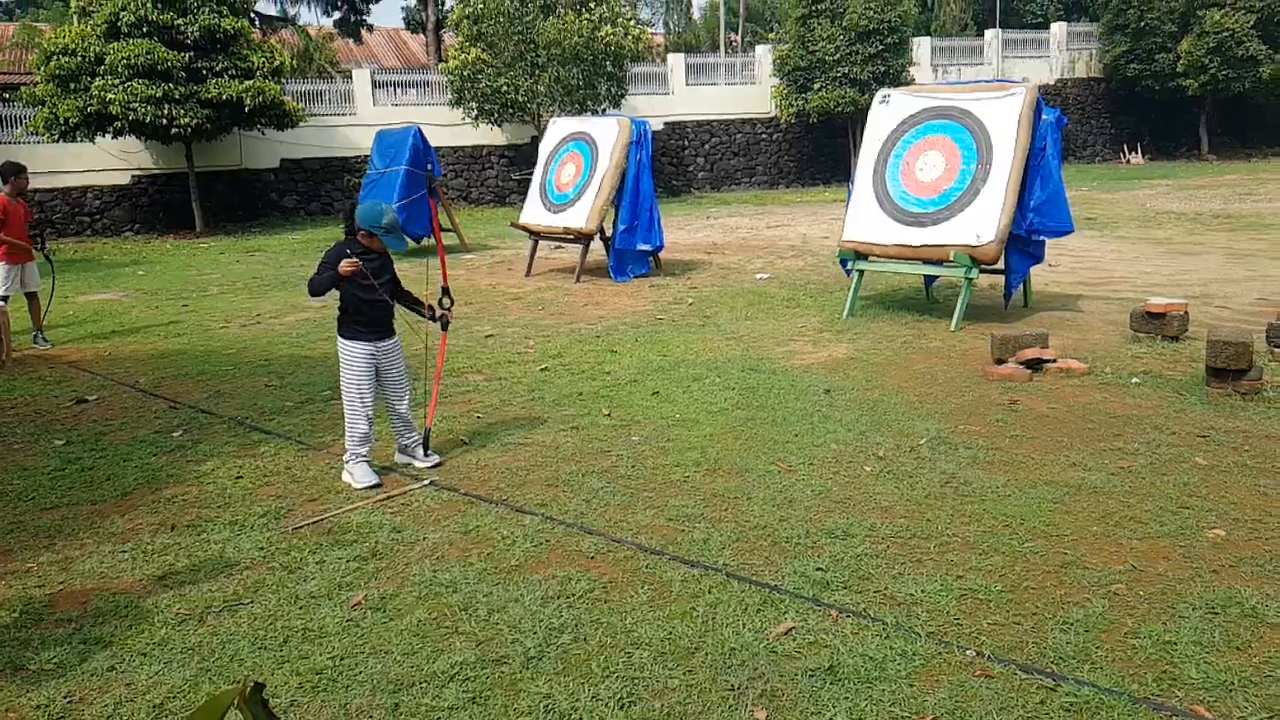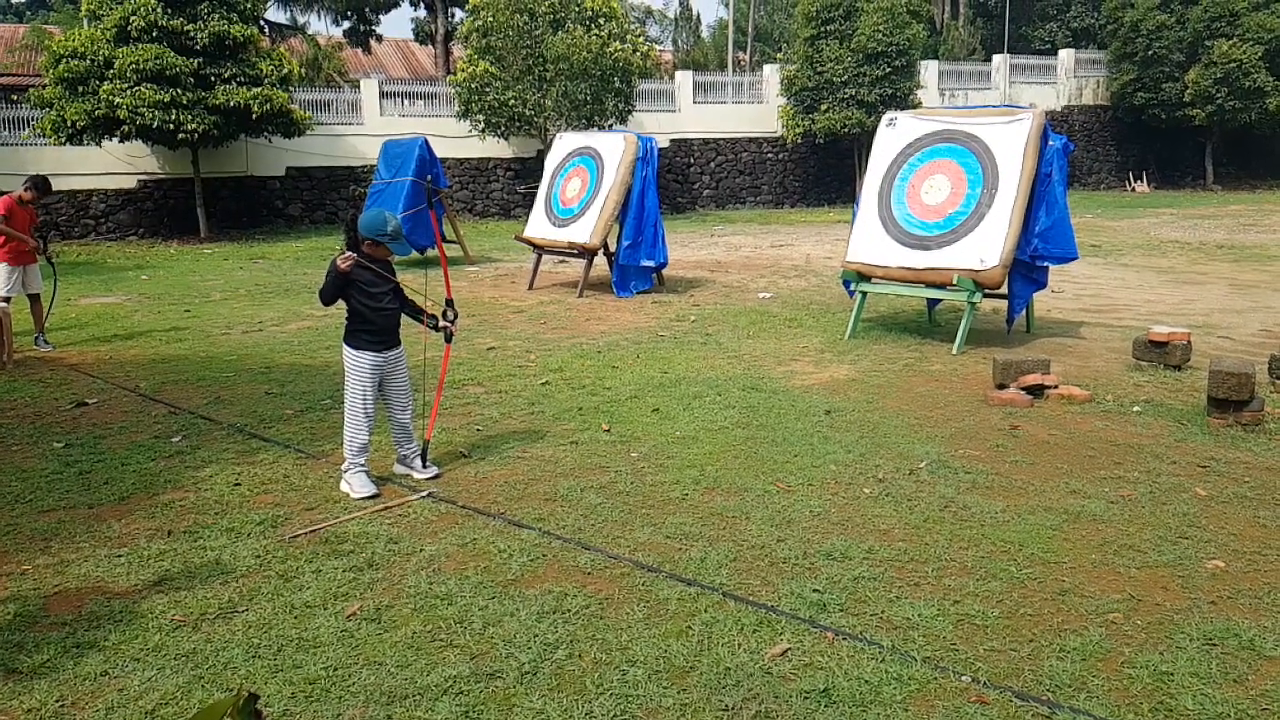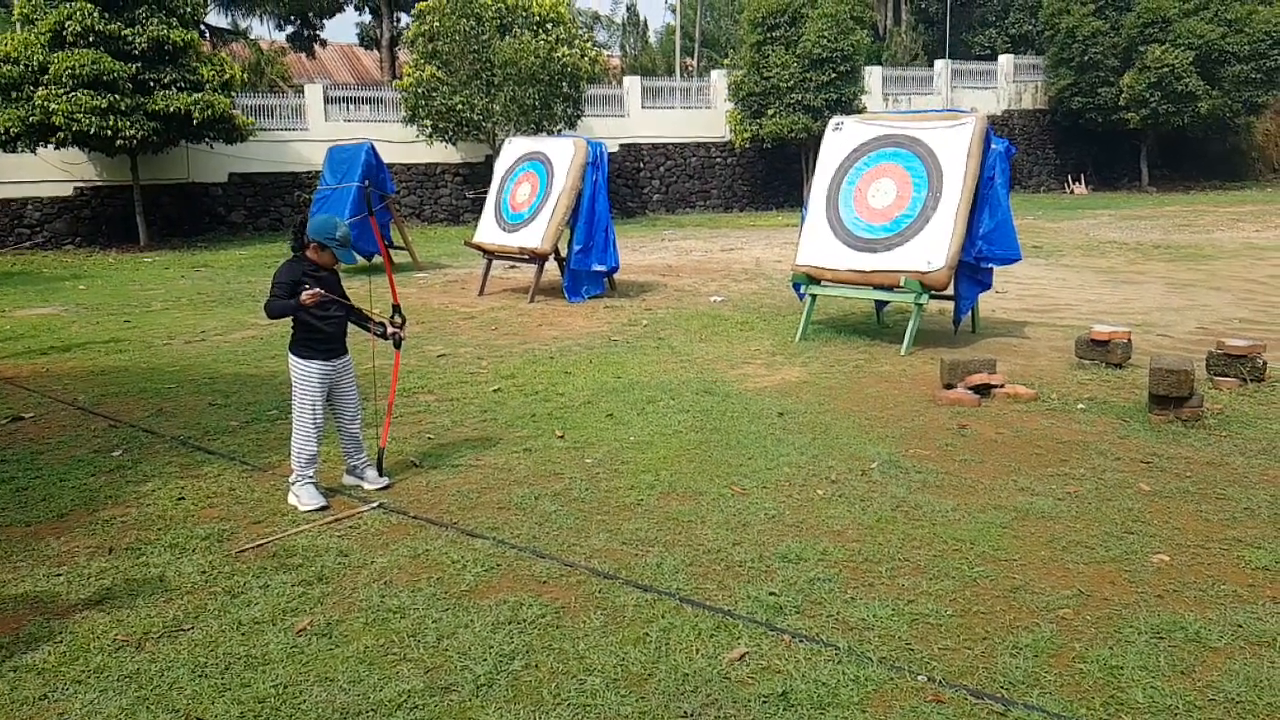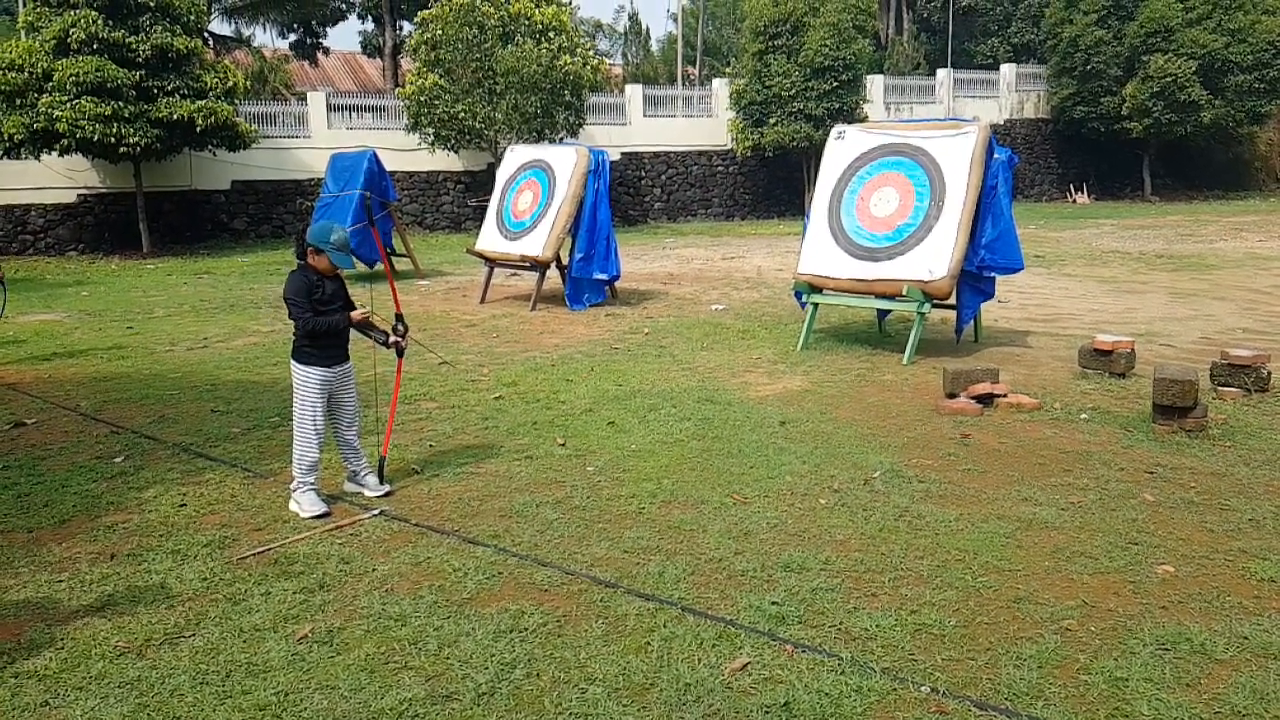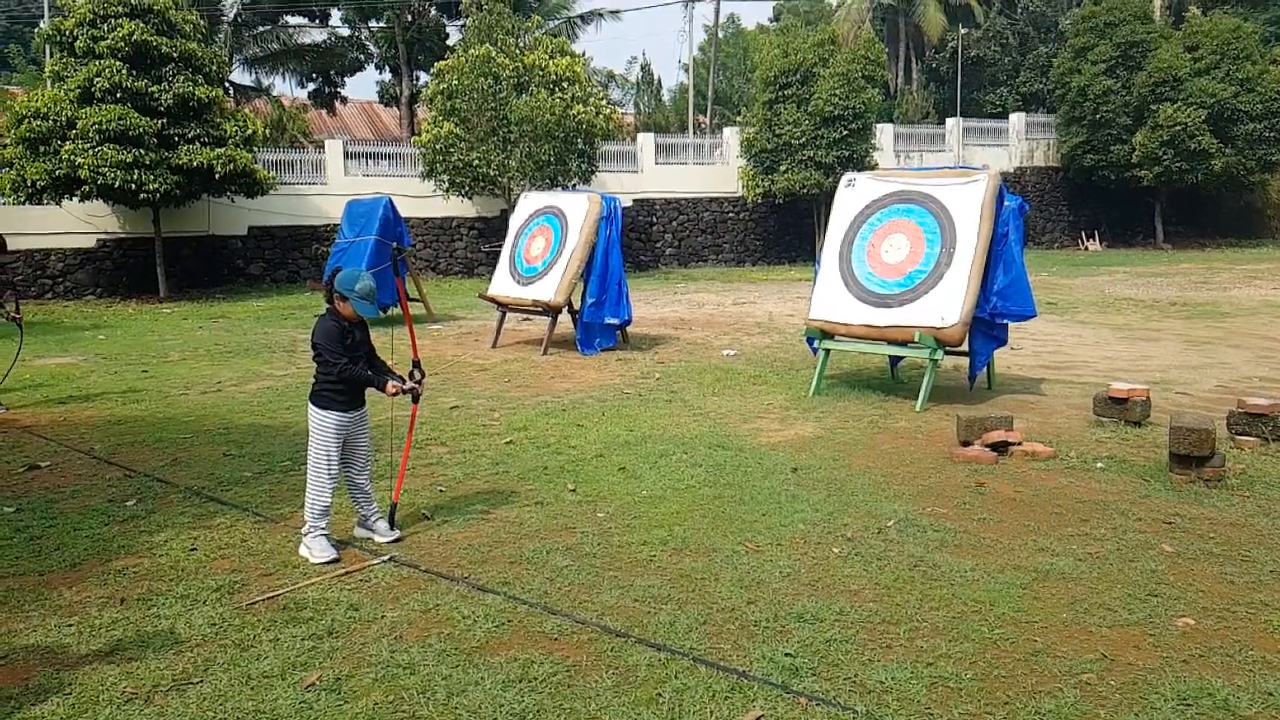
dt=1s
person 1, frame 1
left shoulder: (383, 256)
right shoulder: (340, 253)
left elbow: (397, 292)
right elbow: (314, 287)
left wrist: (429, 312)
right wrist: (337, 273)
left hip: (387, 340)
right hip: (356, 343)
left knee: (399, 397)
right knee: (360, 404)
left ankle: (409, 446)
right ankle: (355, 461)
person 1, frame 2
left shoulder: (384, 266)
right shoulder: (347, 265)
left elbow: (401, 300)
right elbow: (326, 299)
left wrist: (433, 322)
right wrist: (338, 273)
left hip: (393, 349)
right hip: (362, 352)
left knee: (402, 407)
right knee: (360, 412)
left ankle: (409, 457)
right ankle: (354, 471)
person 1, frame 3
left shoulder: (330, 273)
right shoulder: (291, 271)
left elbow: (348, 309)
right elbow: (272, 309)
left wrist: (380, 328)
right wrist: (299, 303)
left hip: (340, 358)
right hip: (309, 362)
left knee: (350, 417)
right knee: (309, 424)
left ankle: (357, 467)
right ankle: (301, 483)
person 1, frame 4
left shoulder: (335, 279)
right shoulder: (299, 282)
left elbow: (352, 313)
right elbow: (305, 324)
left wrist: (384, 337)
right wrist: (345, 319)
left hip: (341, 365)
right hip: (311, 368)
left knee: (348, 425)
right knee: (310, 430)
left ankle: (358, 475)
right ankle: (302, 490)
person 1, frame 5
left shoulder: (359, 325)
right shoulder: (327, 328)
left elbow: (372, 360)
right elbow: (342, 369)
left wrist: (400, 382)
right wrist: (382, 384)
left hip: (356, 409)
right hip: (328, 412)
left knee: (360, 470)
right knee: (324, 474)
left ankle: (369, 520)
right ankle: (314, 535)
